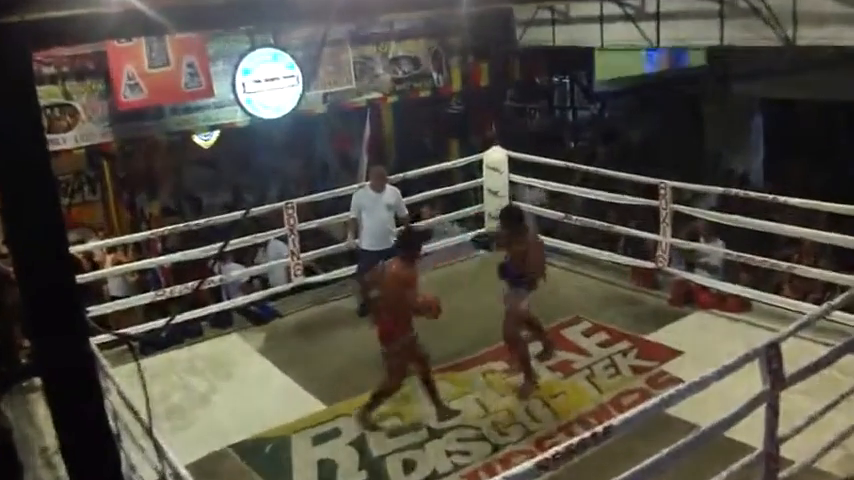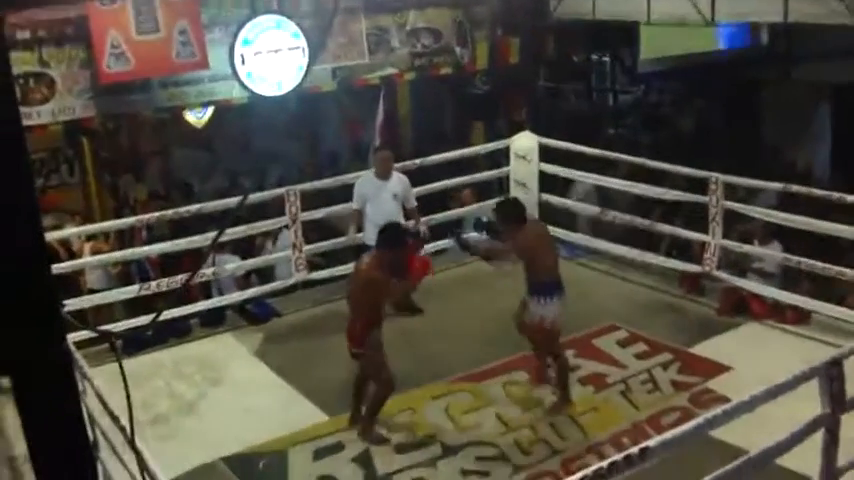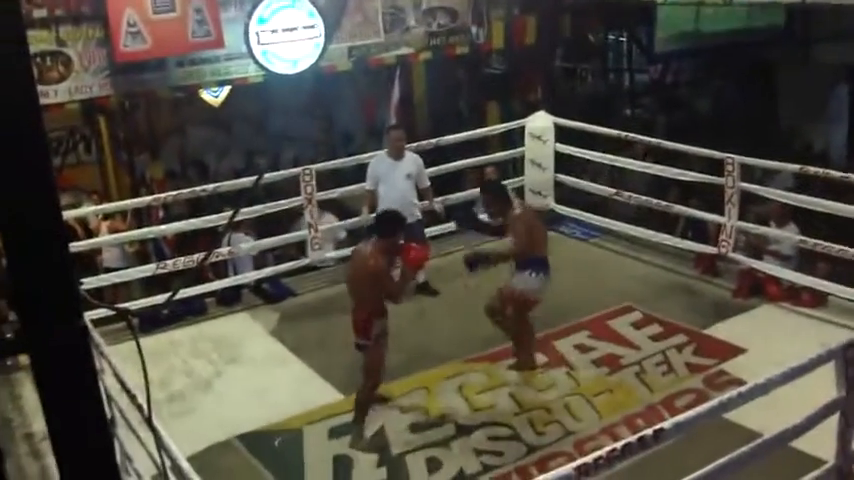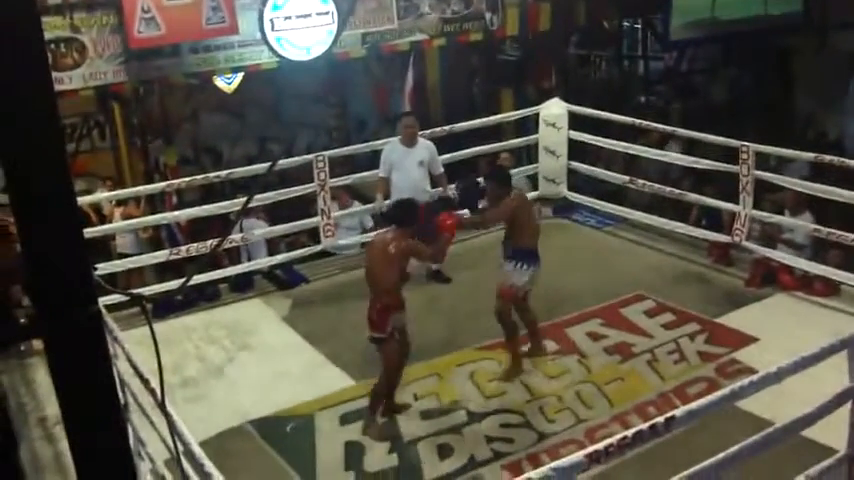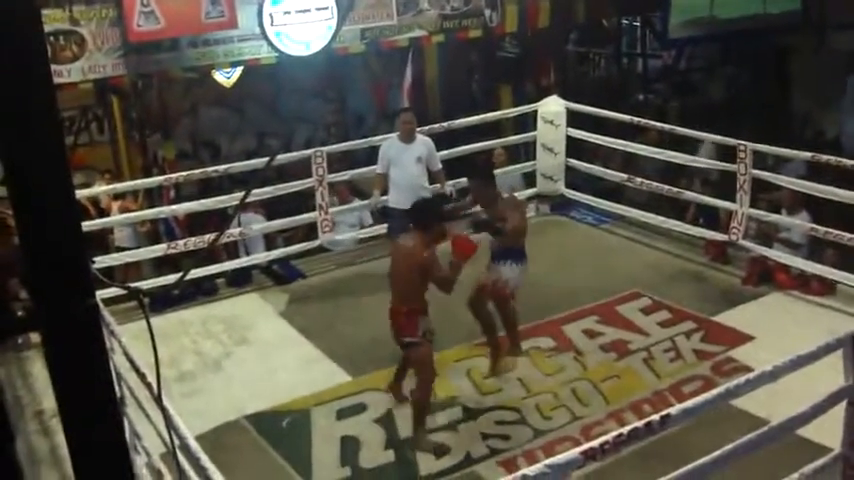
dt=0.4s
person 1, frame 1
left shoulder: (384, 267)
right shoulder: (407, 274)
left elbow: (366, 286)
right elbow: (412, 308)
left wrist: (377, 307)
right wrist: (427, 306)
left hip: (390, 324)
right hip: (396, 331)
left knee: (423, 362)
right knee: (395, 379)
left ankle: (441, 409)
right ankle: (365, 412)
person 1, frame 2
left shoulder: (370, 259)
right shoulder: (374, 274)
right elbow: (396, 299)
left hip: (362, 325)
right hip: (364, 333)
left knee: (366, 371)
right knee: (385, 383)
left ankle: (356, 416)
right ankle: (367, 428)
person 1, frame 3
left shoulder: (362, 248)
right shoulder: (378, 264)
right elbow: (395, 296)
left wrist: (394, 257)
right wrist: (409, 270)
left hip: (364, 313)
right hip: (370, 320)
left knee: (374, 364)
right knee: (372, 378)
left ankle: (371, 395)
right ankle: (357, 433)
person 1, frame 4
left shoulder: (378, 239)
right shoulder: (405, 245)
right elbow: (436, 255)
right wrist: (447, 232)
left hip: (382, 308)
right hip: (387, 314)
left knee: (403, 351)
right knee: (391, 369)
left ankle: (388, 403)
right ankle: (370, 421)
person 1, frame 5
left shoulder: (402, 241)
right shoulder: (424, 255)
right elbow: (447, 286)
right wrist: (459, 260)
left hip: (401, 311)
right hip: (412, 317)
left knee: (414, 353)
right knee: (426, 378)
left ankle: (396, 385)
right ankle: (419, 437)
person 2, frame 1
left shoulder: (532, 243)
right shoulder: (513, 234)
left elbow: (538, 273)
right elbow: (504, 243)
left wrist: (516, 273)
left hip: (521, 288)
right hip: (513, 285)
left knee: (510, 334)
right knee: (526, 319)
left ankle: (529, 377)
right ankle: (548, 348)
person 2, frame 2
left shoulder: (524, 237)
right shoulder: (532, 227)
left elbow: (496, 255)
right elbow: (509, 246)
left wrist: (467, 245)
right wrist: (496, 231)
left hip: (546, 295)
right hip: (538, 292)
left knee: (551, 346)
right knee: (523, 322)
left ankle: (565, 397)
right ankle: (542, 368)
person 2, frame 3
left shoulder: (517, 217)
right shoulder: (514, 210)
left elbow: (518, 251)
left wrist: (486, 258)
left hip: (533, 272)
right hip: (530, 270)
left knee: (494, 308)
right knee: (519, 314)
left ankle: (521, 349)
right ankle: (527, 359)
person 2, frame 4
left shoulder: (514, 203)
right shoulder: (514, 199)
left elbow: (486, 221)
right elbow: (488, 216)
left wrist: (458, 221)
left hip: (522, 263)
right hip: (516, 260)
left knee: (502, 311)
right knee: (520, 305)
left ankle: (516, 362)
right ankle: (537, 346)
person 2, frame 5
left shoulder: (507, 204)
right shoulder: (490, 201)
left elbow: (517, 230)
left wrist: (491, 226)
left hip: (511, 262)
right hip: (500, 259)
left knee: (476, 301)
right knee: (502, 302)
left ankle: (496, 351)
right ankle: (514, 345)
person 3, frame 1
left shoulder: (394, 192)
right shoulder: (360, 194)
left elbow: (403, 214)
right elbow: (354, 216)
right wrist: (351, 233)
left hip: (389, 243)
right hip: (367, 245)
right knee: (365, 275)
right ankle: (363, 302)
person 3, frame 2
left shoulder: (402, 180)
right shoulder: (363, 182)
left elbow: (411, 206)
right elbow: (357, 208)
left wrist: (418, 224)
right wrist: (353, 228)
right hip: (373, 238)
left ankle: (405, 300)
person 3, frame 3
left shoulder: (415, 160)
right shoulder: (377, 162)
left elbow: (424, 185)
right elbow: (370, 189)
left wrist: (432, 203)
right wrist: (366, 209)
left hip: (412, 215)
left ankle: (421, 282)
person 3, frame 4
left shoulder: (428, 146)
right shoulder: (390, 149)
left elbow: (438, 172)
right elbow: (384, 176)
left wrist: (446, 189)
right wrist: (380, 197)
left hip: (424, 202)
left knee: (431, 237)
left ankle: (435, 268)
person 3, frame 5
left shoulder: (426, 143)
right shoulder: (387, 146)
left elbow: (436, 168)
right elbow: (381, 173)
left wrist: (444, 186)
right wrist: (376, 194)
left hip: (423, 199)
right hip: (397, 203)
right knee: (397, 237)
